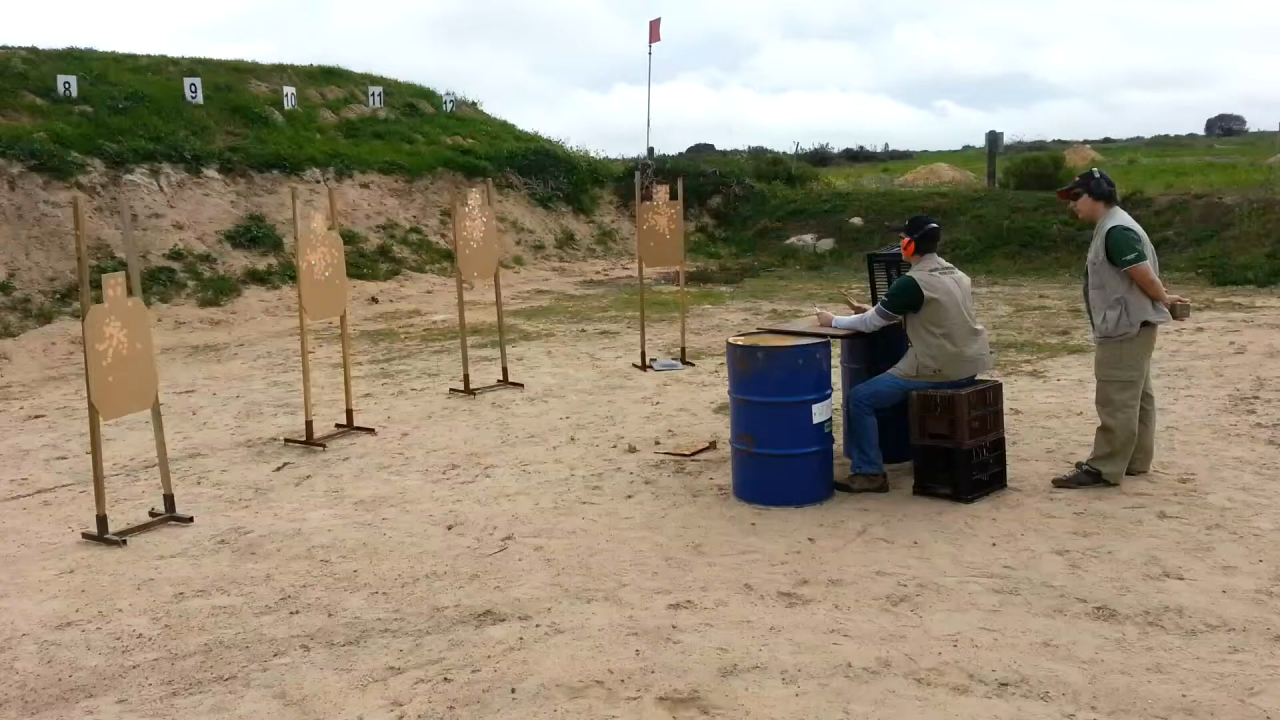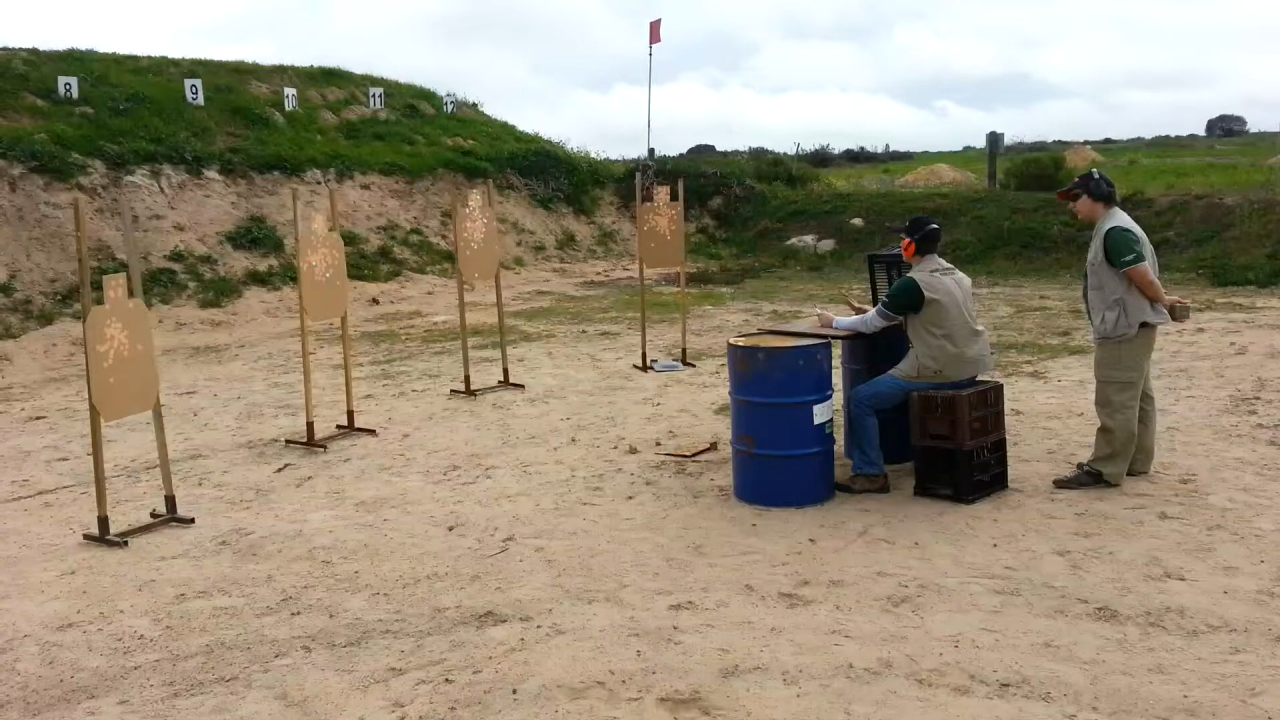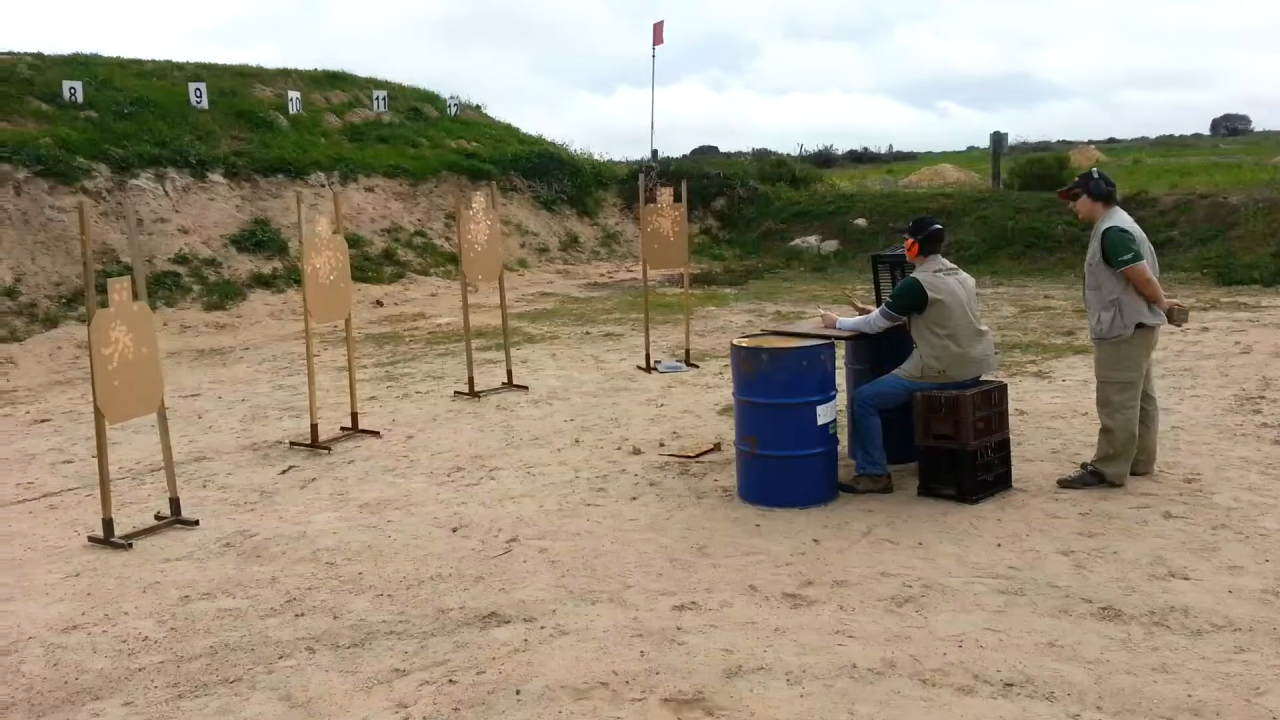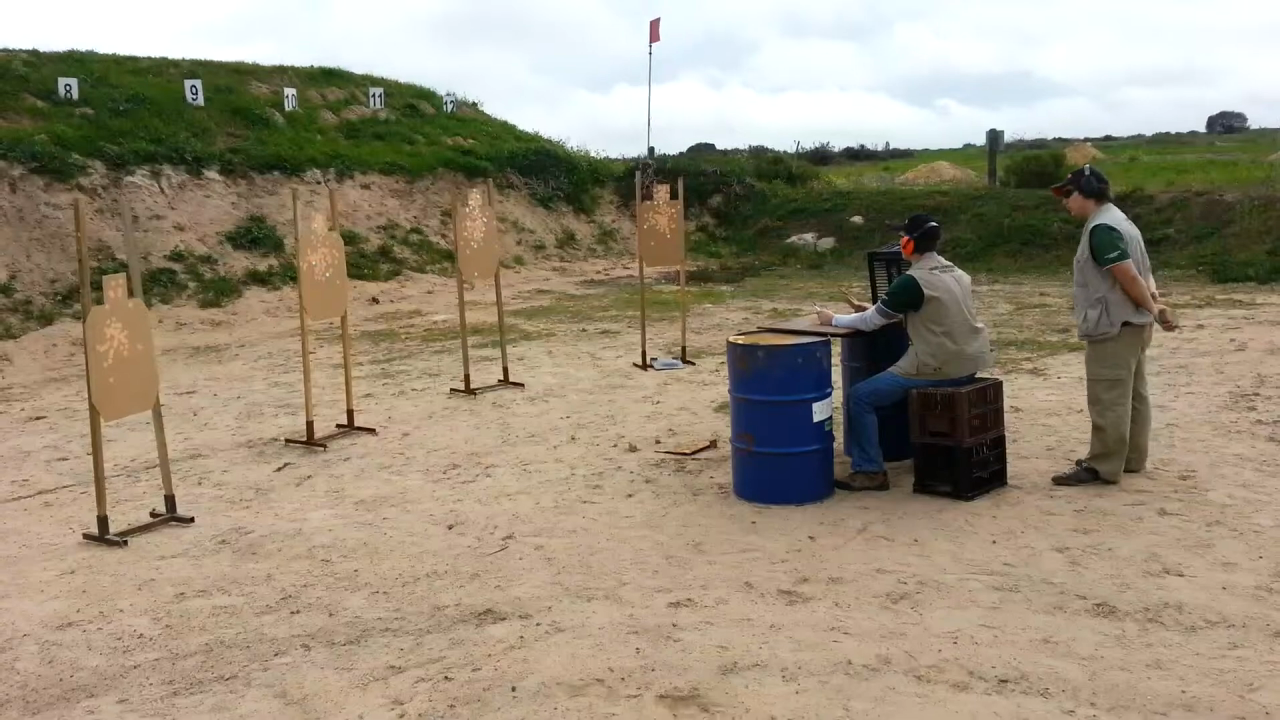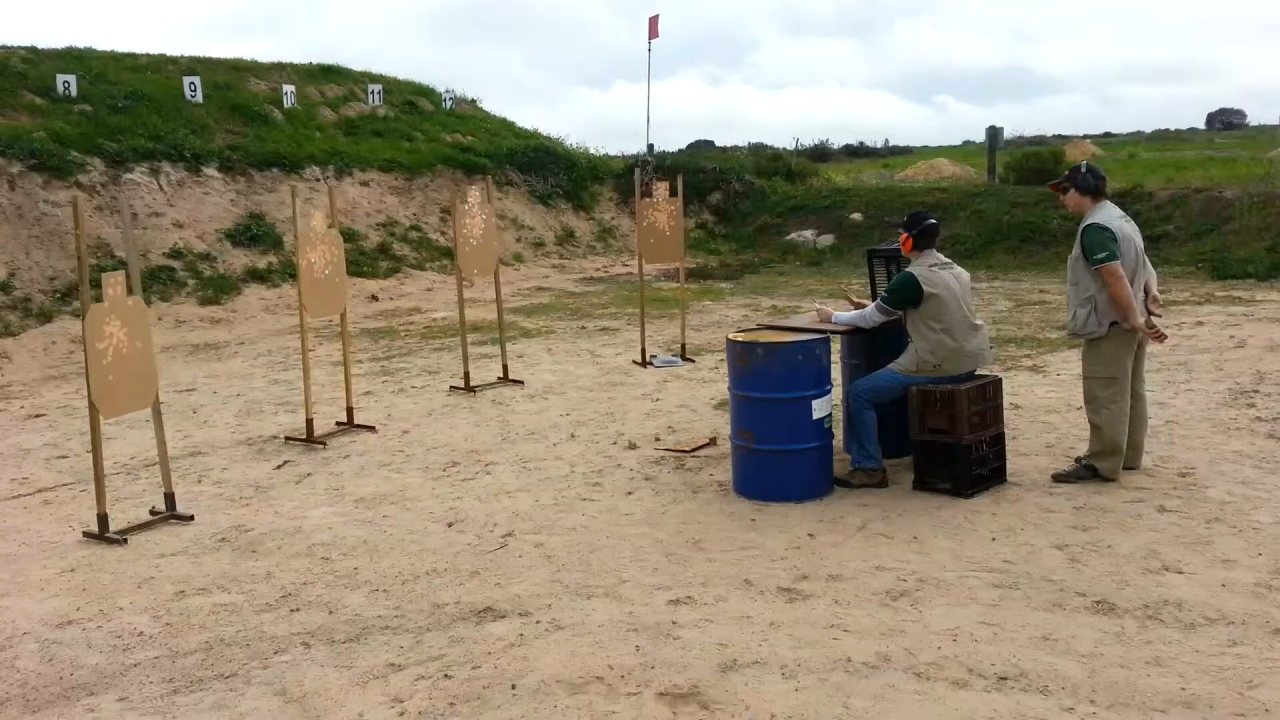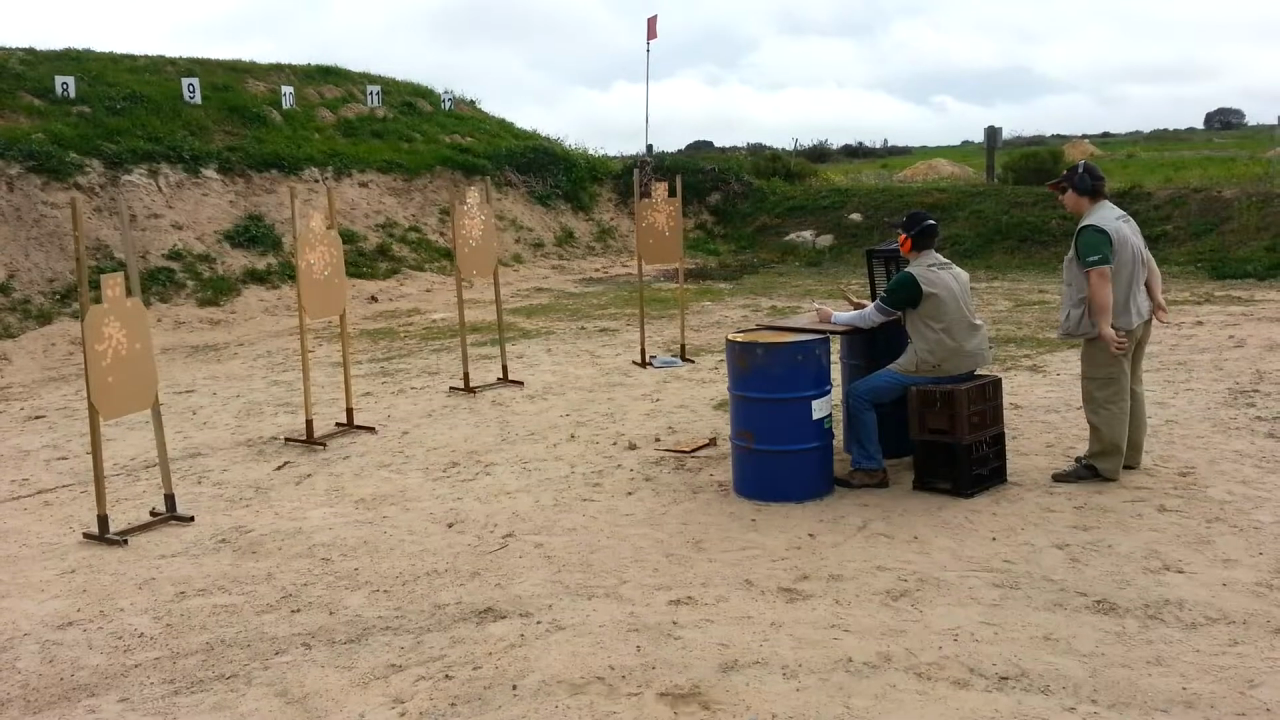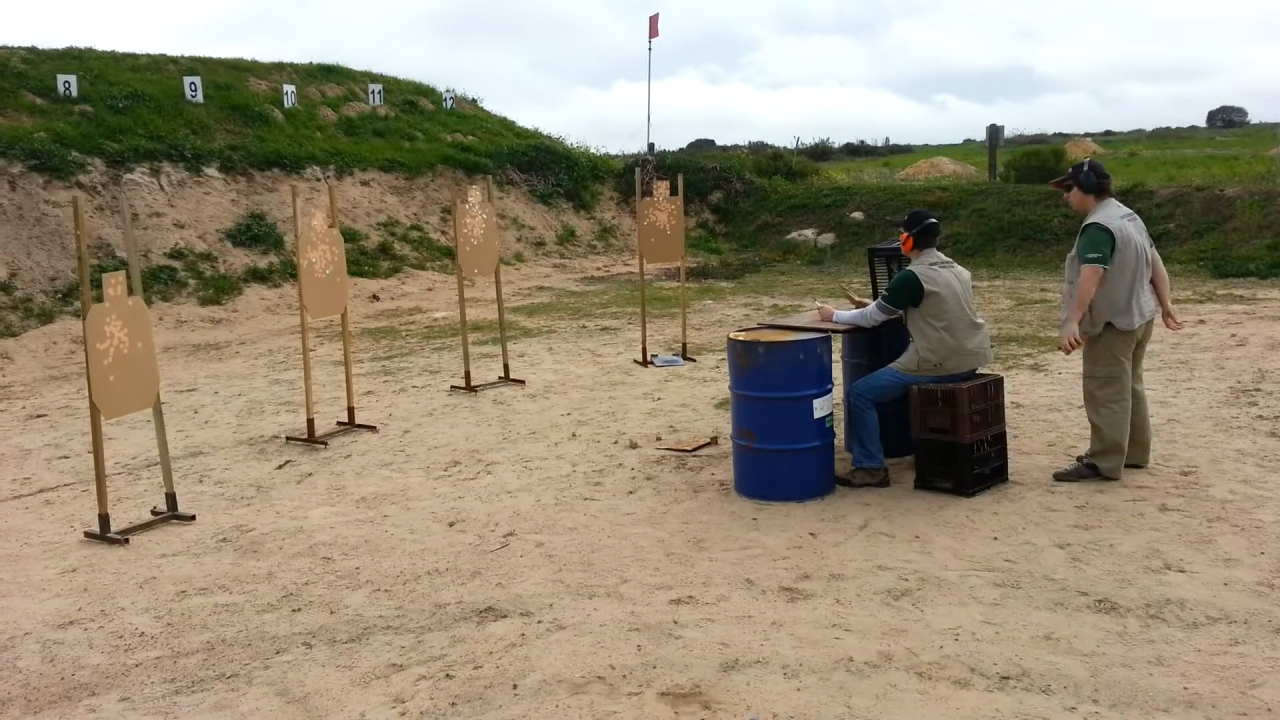
dt=0.1s
person 1, frame 1
left shoulder: (1116, 231)
right shoulder: (1110, 228)
left elbow: (1144, 276)
right elbow: (1142, 275)
left wrist: (1164, 299)
right wrist: (1165, 300)
left hip: (1126, 326)
right hip: (1126, 325)
left knee: (1116, 399)
right knee: (1136, 395)
left ankle: (1104, 468)
right ankle: (1135, 460)
person 1, frame 2
left shoulder: (1115, 232)
right shoulder: (1111, 228)
left elbow: (1143, 277)
right elbow: (1141, 277)
left wrist: (1163, 300)
right wrist: (1163, 300)
left hip: (1125, 327)
right hip: (1127, 326)
left knee: (1116, 400)
right knee: (1136, 395)
left ankle: (1105, 469)
right ankle: (1136, 461)
person 1, frame 3
left shoulder: (1113, 232)
right shoulder: (1117, 225)
left elbow: (1141, 276)
right elbow: (1142, 275)
left wrist: (1161, 302)
right wrist: (1163, 302)
left hip: (1125, 327)
right hip: (1134, 325)
left knee: (1117, 399)
right knee: (1139, 395)
left ankle: (1108, 469)
right ankle: (1139, 460)
person 1, frame 4
left shoulder: (1101, 229)
right shoulder: (1113, 221)
left elbow: (1127, 276)
right elbow: (1139, 270)
left wrist: (1152, 308)
right wrist: (1152, 300)
left hip: (1114, 325)
right hip: (1128, 322)
left knee: (1108, 396)
right knee: (1132, 392)
left ankle: (1102, 466)
right ankle: (1131, 457)
person 1, frame 5
left shoulder: (1095, 228)
right shoulder: (1119, 218)
left elbow: (1115, 278)
right elbow: (1143, 266)
left wrist: (1134, 319)
right wrist: (1152, 295)
left hip: (1113, 323)
right hip: (1130, 320)
left knee: (1105, 394)
right knee: (1130, 390)
left ankle: (1102, 464)
right ankle: (1128, 455)
person 1, frame 6
left shoulder: (1092, 229)
right shoulder: (1121, 218)
left elbow: (1100, 280)
right elbow: (1149, 264)
left wrist: (1104, 326)
right wrist: (1156, 298)
left hip: (1112, 326)
right hip: (1133, 319)
left knee: (1105, 394)
right knee: (1127, 389)
left ankle: (1102, 463)
right ankle: (1127, 454)
person 1, frame 7
left shoulder: (1096, 227)
right shoulder: (1127, 216)
left elbow: (1090, 278)
right elbow: (1155, 263)
left wrist: (1072, 323)
right wrist: (1164, 304)
left hip: (1111, 322)
right hip: (1137, 317)
left knee: (1106, 393)
right knee: (1127, 386)
left ankle: (1104, 463)
right ankle: (1127, 452)
person 2, frame 1
left shoulder: (912, 283)
right shoulder: (956, 275)
left elbow: (871, 324)
left wrist: (833, 320)
right wrist: (876, 312)
left hip: (938, 370)
right hip: (969, 366)
left knee: (859, 399)
left ankle: (870, 474)
person 2, frame 2
left shoulder: (912, 283)
right shoulder: (956, 276)
left elbow: (871, 325)
left wrist: (834, 321)
right wrist: (876, 312)
left hip: (939, 371)
right hip: (969, 367)
left knee: (860, 399)
left ankle: (870, 474)
person 2, frame 3
left shoulder: (915, 284)
right shoulder: (960, 276)
left elbow: (875, 325)
left wrist: (837, 322)
right wrist: (881, 313)
left hip: (942, 371)
right hip: (974, 367)
left knee: (863, 400)
left ankle: (874, 474)
person 2, frame 4
left shoulder: (911, 281)
right shoulder: (956, 274)
left elbow: (871, 323)
left wrist: (833, 319)
right wrist: (878, 310)
left hip: (937, 368)
right hip: (969, 364)
left knee: (858, 397)
left ankle: (870, 471)
person 2, frame 5
left shoulder: (911, 278)
right shoulder: (955, 270)
left elbow: (871, 320)
left wrist: (834, 316)
right wrist: (877, 307)
left hip: (937, 365)
right hip: (968, 361)
left knee: (858, 394)
left ankle: (869, 469)
person 2, frame 6
left shoulder: (910, 278)
right shoulder: (953, 271)
left elbow: (870, 320)
left wrist: (833, 316)
right wrist: (877, 307)
left hip: (937, 365)
right hip: (968, 361)
left knee: (858, 395)
left ankle: (870, 469)
person 2, frame 7
left shoulder: (911, 277)
right shoulder: (955, 269)
left elbow: (872, 318)
left wrist: (834, 315)
right wrist: (877, 306)
left hip: (938, 364)
right hip: (970, 360)
left knee: (859, 393)
left ankle: (871, 468)
